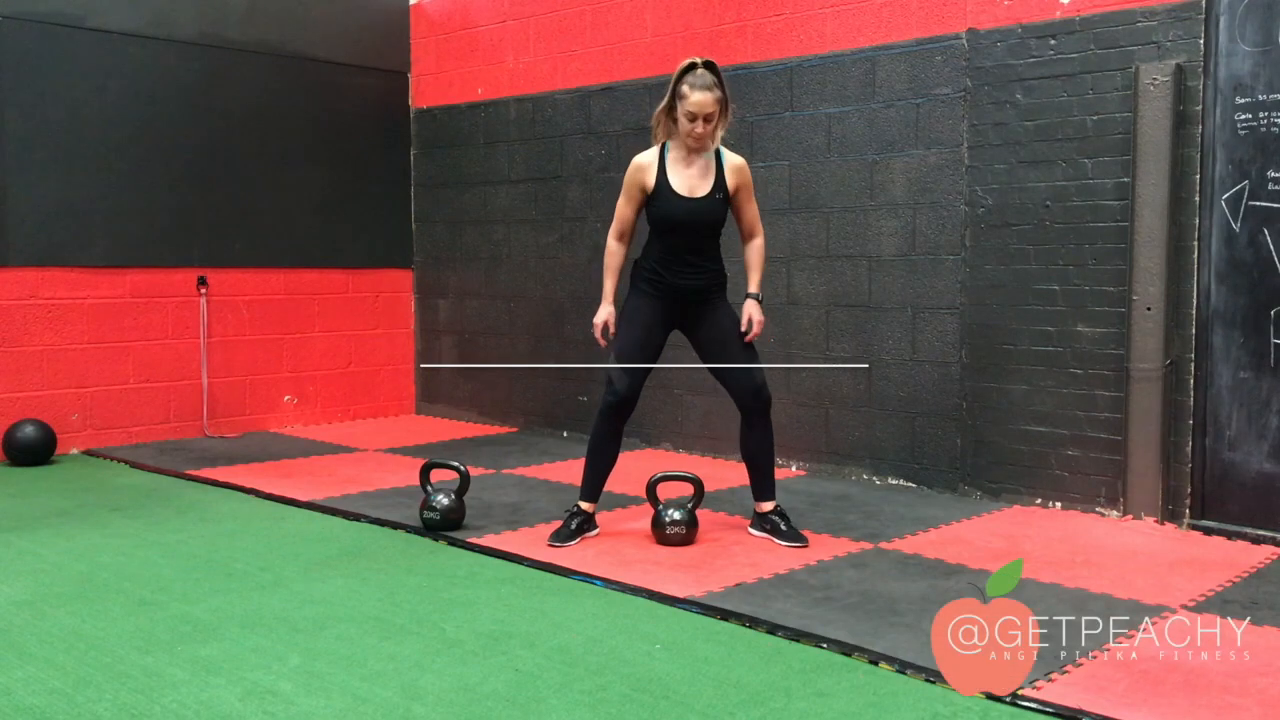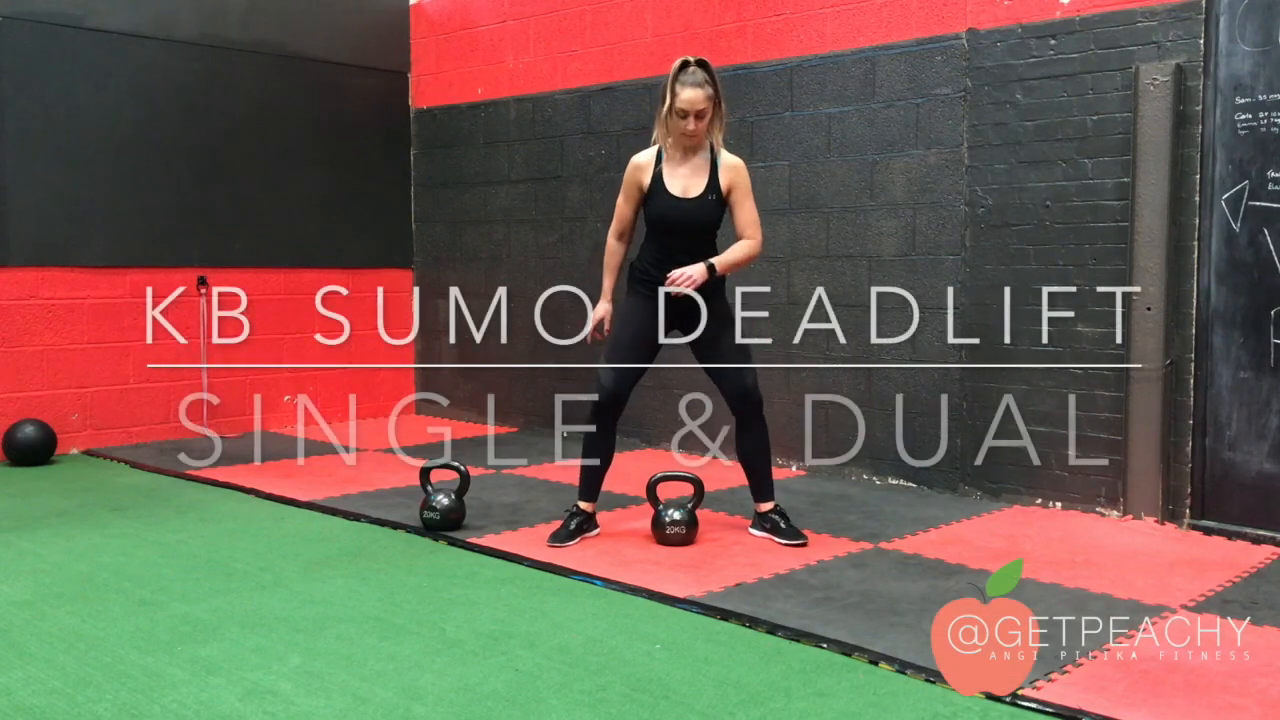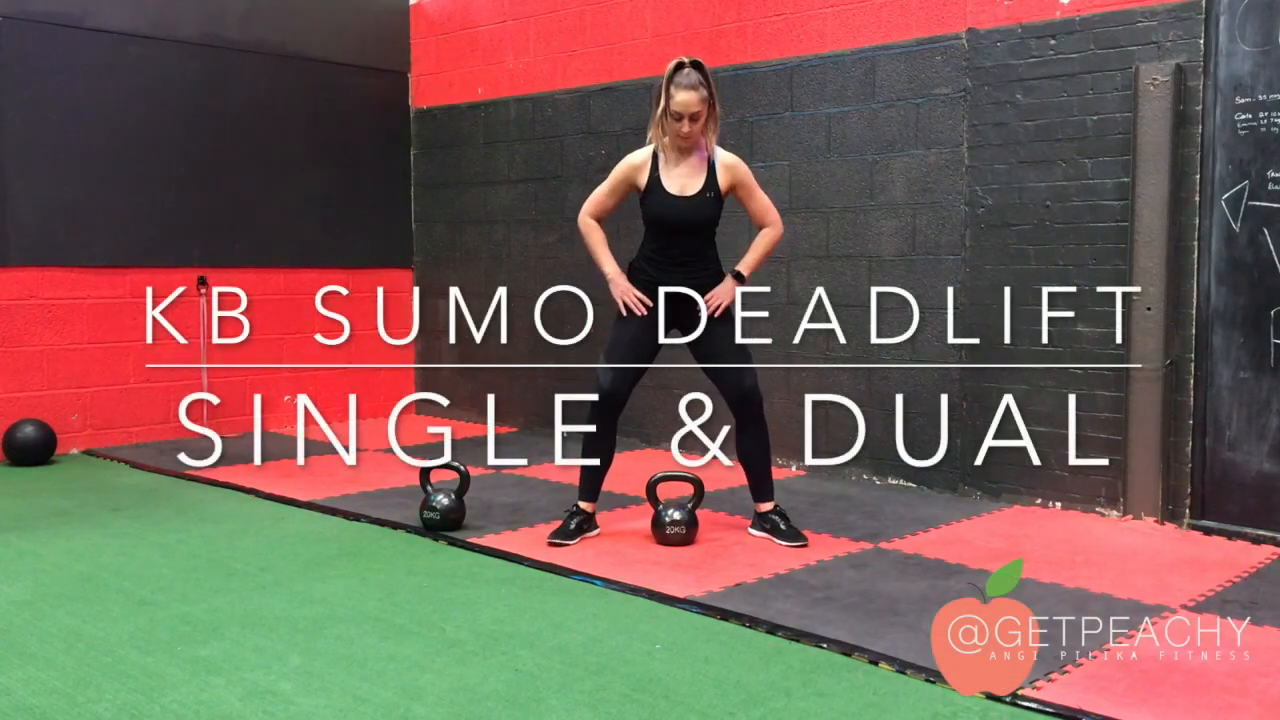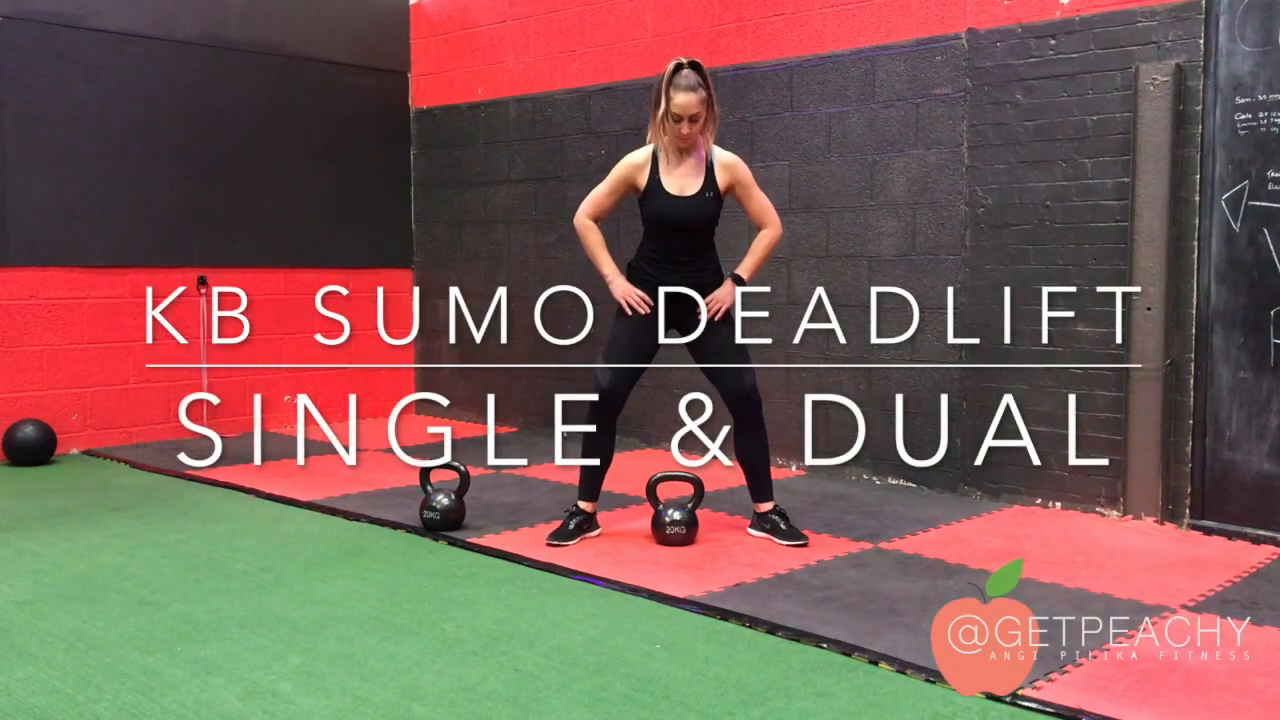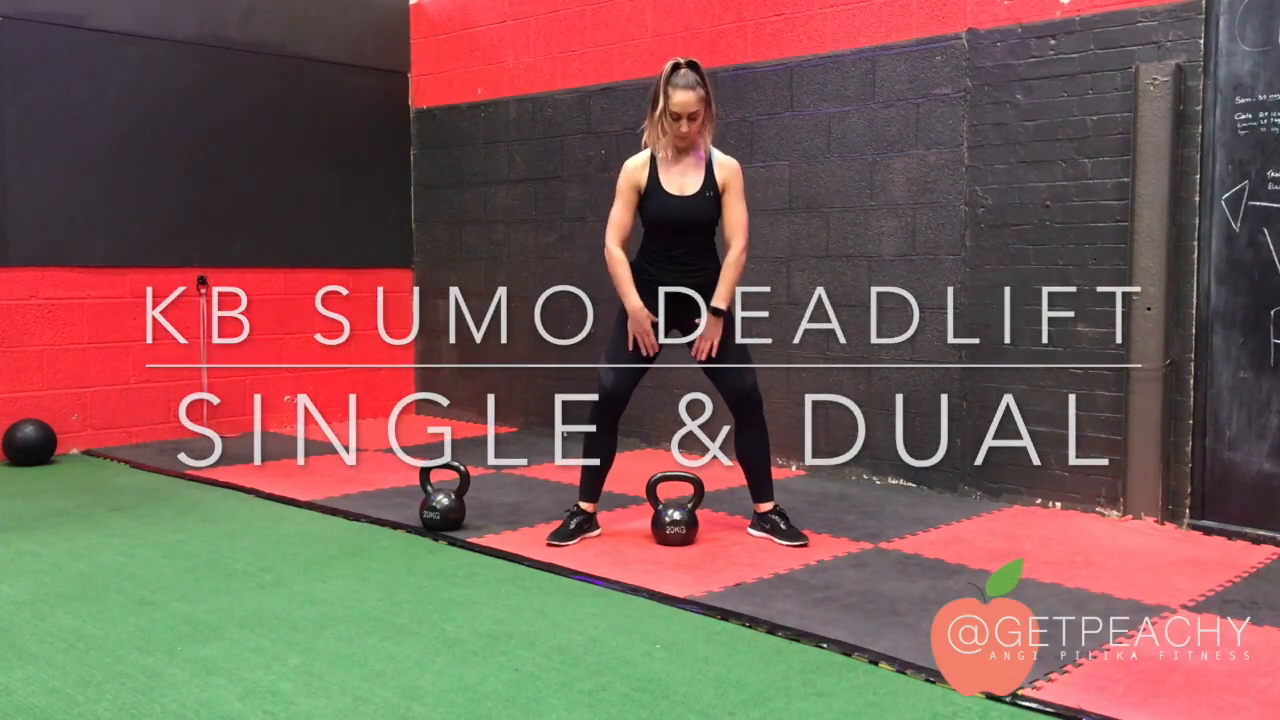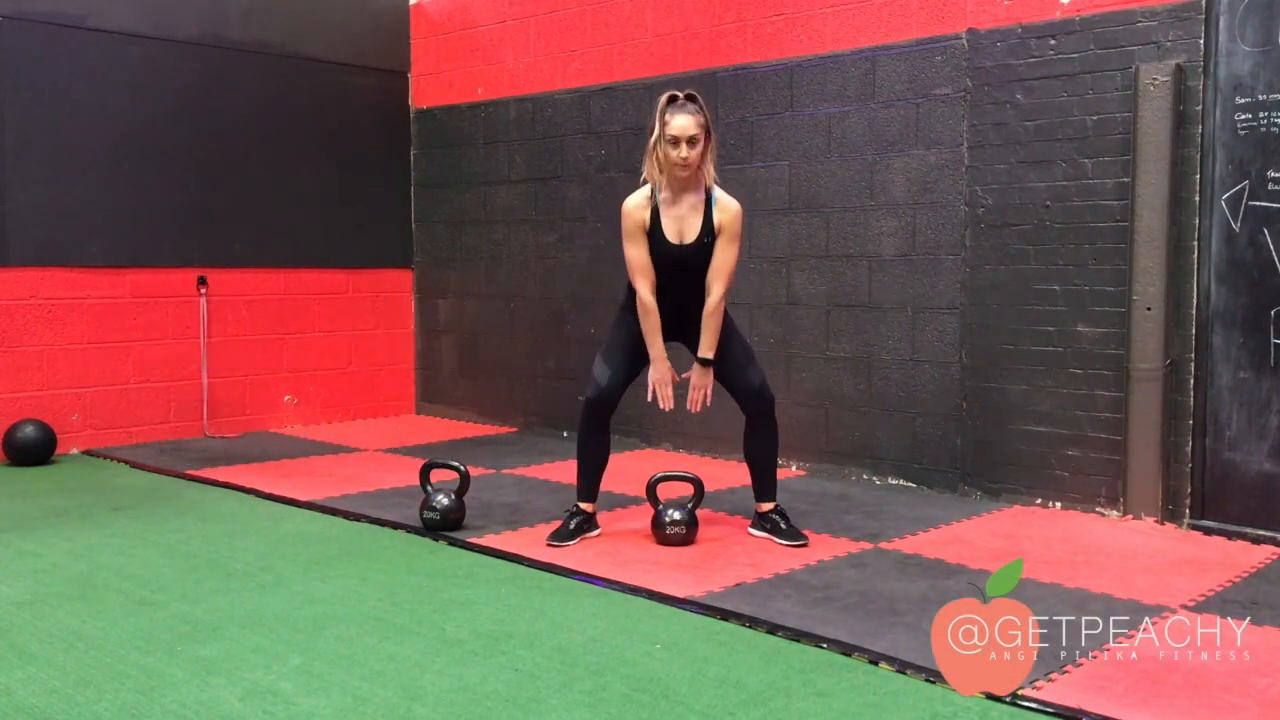
dt=0.7s
person 1, frame 1
left shoulder: (734, 168)
right shoulder: (645, 165)
left elbow: (753, 236)
right elbow: (618, 237)
left wrist: (753, 296)
right wrist: (607, 301)
left hip: (708, 299)
right hip: (650, 296)
left knee: (755, 394)
right knee: (618, 396)
left ankle: (766, 511)
right ankle: (584, 511)
person 1, frame 2
left shoulder: (730, 168)
right shoulder: (643, 165)
left elbow: (751, 241)
right elbow: (618, 236)
left wrist: (707, 268)
right wrist: (606, 298)
left hip: (705, 298)
right hip: (646, 295)
left knee: (747, 397)
right knee: (608, 394)
left ankle: (767, 512)
right ankle: (584, 512)
person 1, frame 3
left shoulder: (727, 166)
right shoulder: (639, 164)
left elbow: (772, 226)
right elbow: (588, 217)
left wrist: (735, 278)
right wrist: (614, 276)
left hip: (704, 298)
right hip: (647, 295)
left knee: (747, 398)
right knee: (607, 395)
left ankle: (767, 512)
right ankle: (584, 511)
person 1, frame 4
left shoulder: (727, 166)
right shoulder: (638, 164)
left elbow: (770, 227)
right elbow: (585, 218)
left wrist: (735, 282)
right wrist: (614, 278)
left hip: (704, 297)
right hip: (646, 294)
left knee: (746, 398)
right knee: (606, 395)
left ankle: (766, 512)
right ankle: (584, 513)
person 1, frame 5
left shoulder: (725, 168)
right shoulder: (637, 168)
left elbow: (737, 246)
right elbow: (613, 244)
left wrist: (718, 312)
right wrist: (634, 307)
left hip: (705, 298)
right hip: (647, 297)
left knee: (747, 400)
right knee: (608, 399)
left ankle: (766, 512)
right ankle: (584, 512)
person 1, frame 6
left shoulder: (727, 210)
right shoulder: (636, 207)
left elbow: (715, 293)
right elbow: (645, 293)
left wrist: (705, 362)
right wrist: (658, 361)
left hip: (702, 316)
right hip: (645, 316)
left knee: (760, 400)
right knee: (597, 399)
left ankle: (767, 512)
right ankle: (583, 512)
